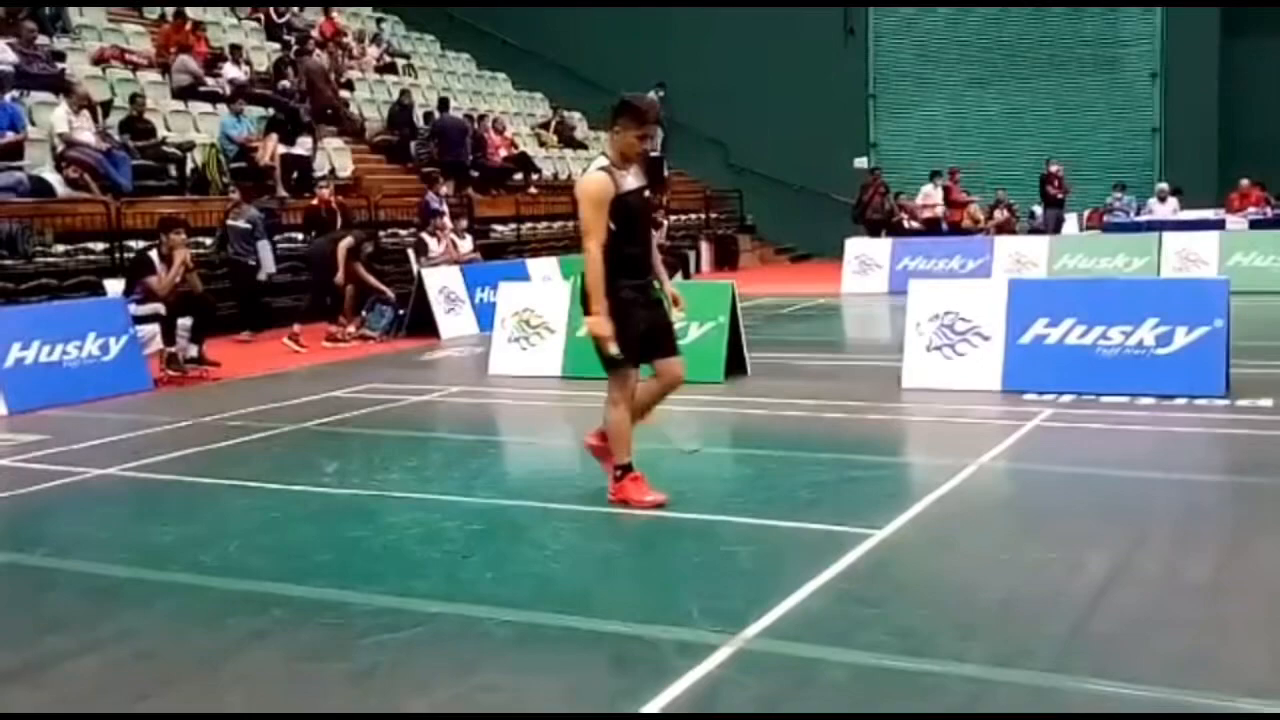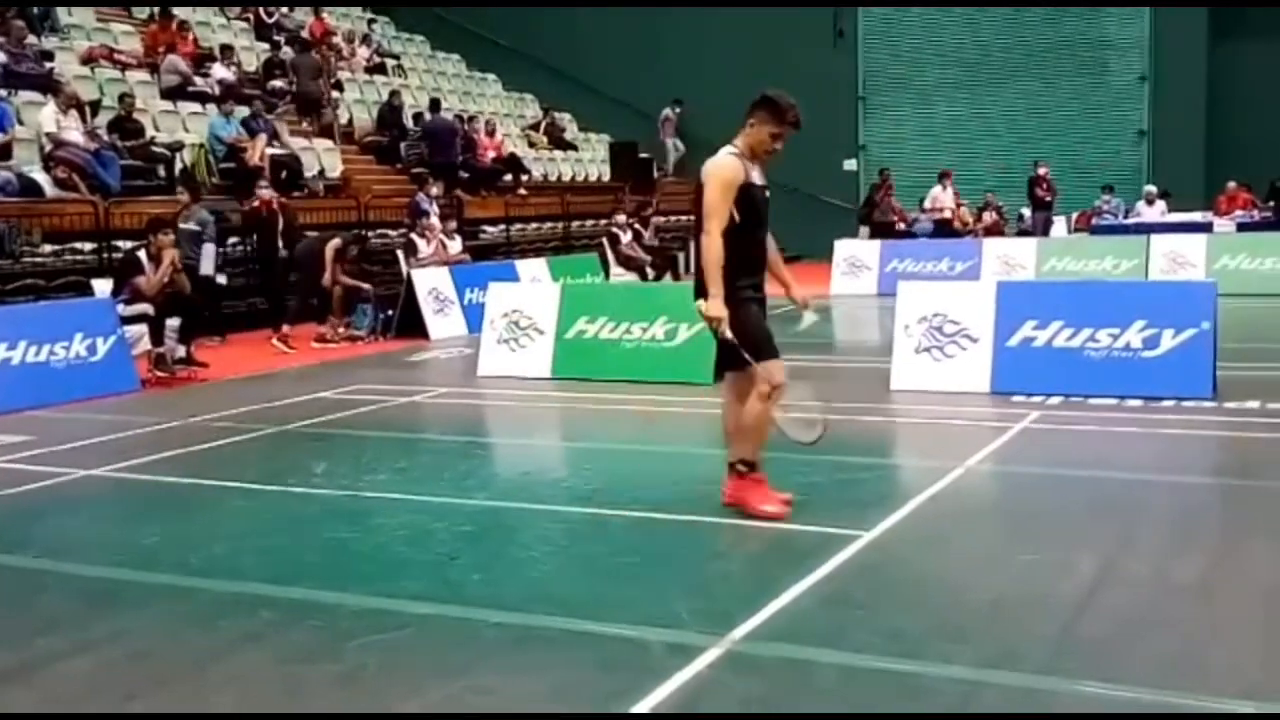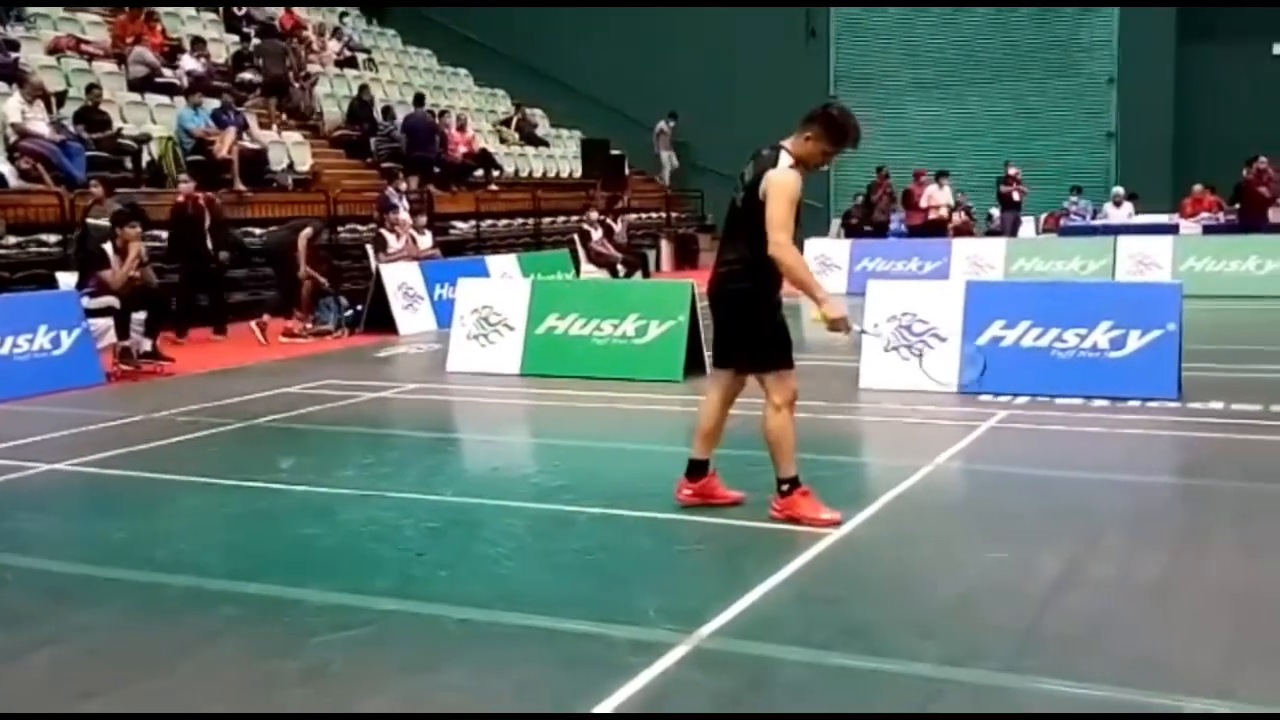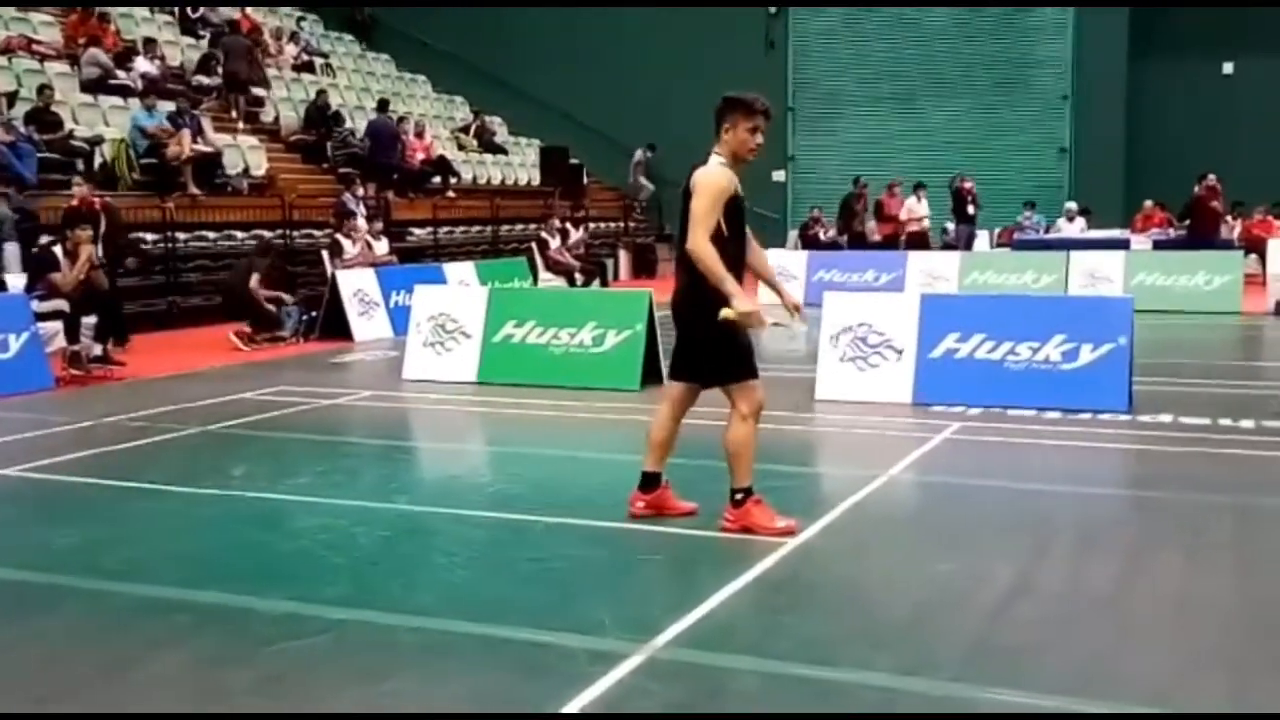
dt=0.7s
person 1, frame 1
left shoulder: (638, 171)
right shoulder: (597, 181)
right elbow: (593, 250)
left wrist: (664, 281)
right wrist: (599, 314)
left hip: (645, 290)
right hip: (613, 296)
left knee: (671, 374)
right knee: (623, 387)
left ankle: (606, 438)
right ankle: (621, 476)
person 1, frame 2
left shoulder: (754, 170)
right shoulder: (725, 166)
right elbow: (711, 235)
left wrist: (789, 284)
right wrist: (715, 297)
left hip: (750, 290)
right hip: (729, 296)
left knee: (739, 384)
right knee: (770, 381)
left ankle: (741, 479)
right ankle: (745, 474)
person 1, frame 3
left shoulder: (767, 159)
right shoulder: (784, 177)
right elbow: (780, 248)
right wrist: (823, 300)
left hip: (730, 285)
right hip: (750, 292)
left knee: (723, 386)
right knee: (782, 392)
left ankle: (697, 479)
right ankle: (789, 495)
person 1, frame 4
left shoulder: (725, 178)
right shoulder: (715, 177)
left elbow: (745, 246)
right elbow: (697, 244)
left wrist: (781, 291)
right wrist: (736, 295)
left hip: (698, 304)
right hip: (711, 305)
left knee: (678, 397)
right knee: (748, 401)
left ankle: (650, 490)
right ankle: (742, 506)
